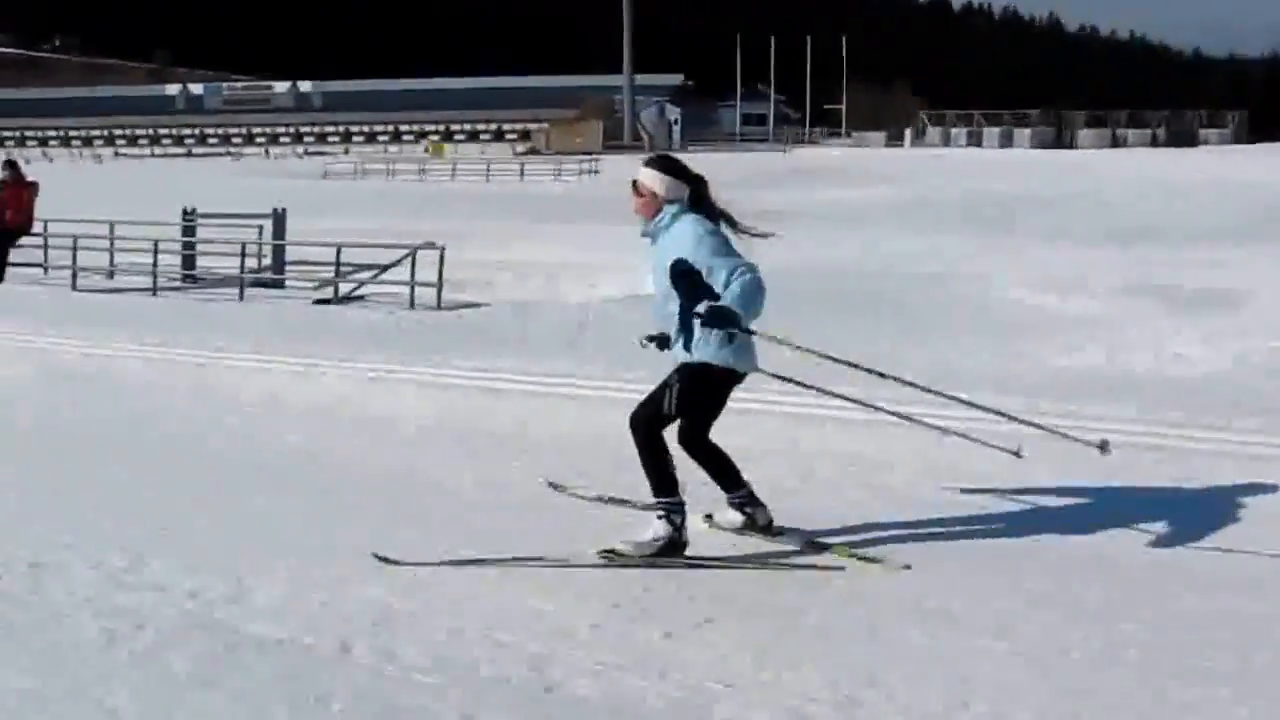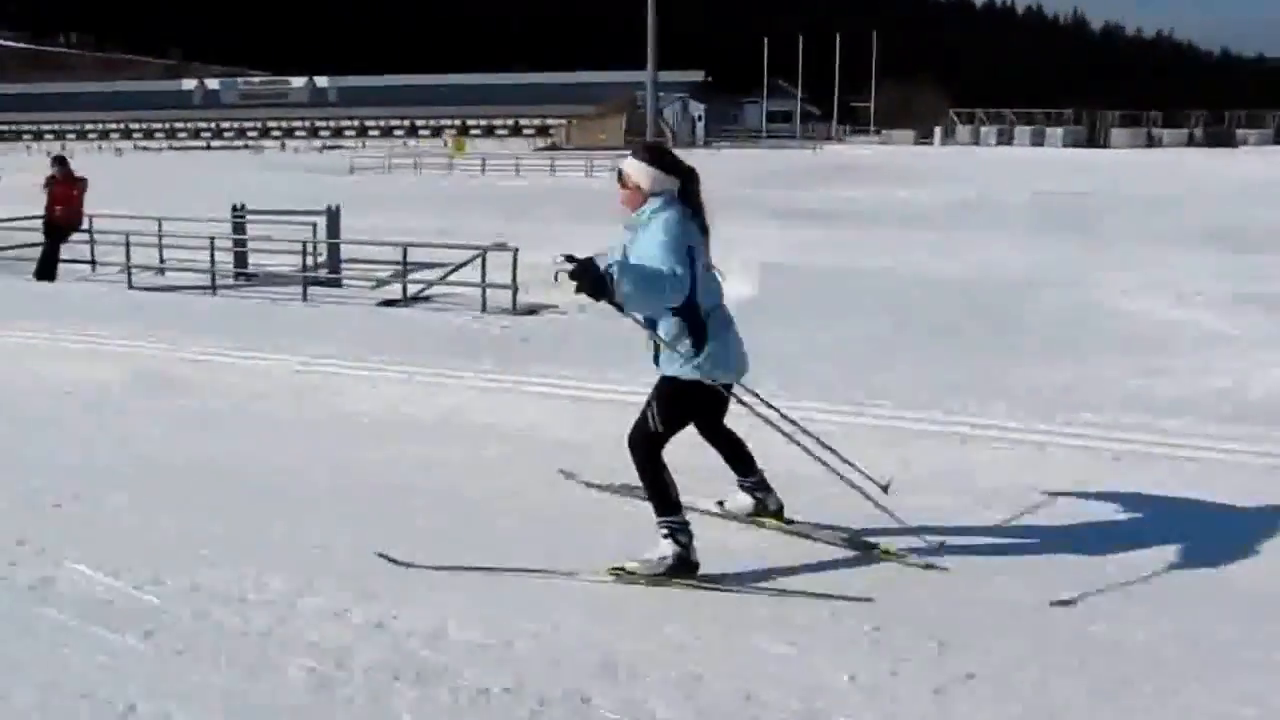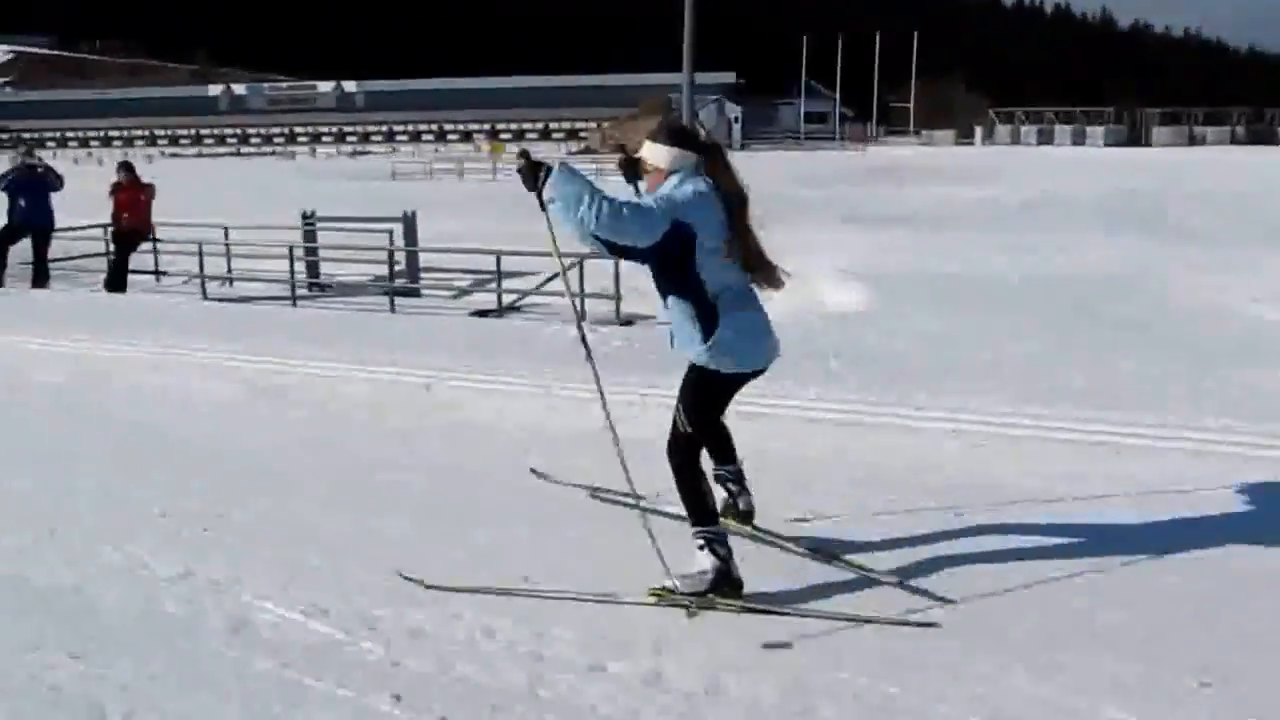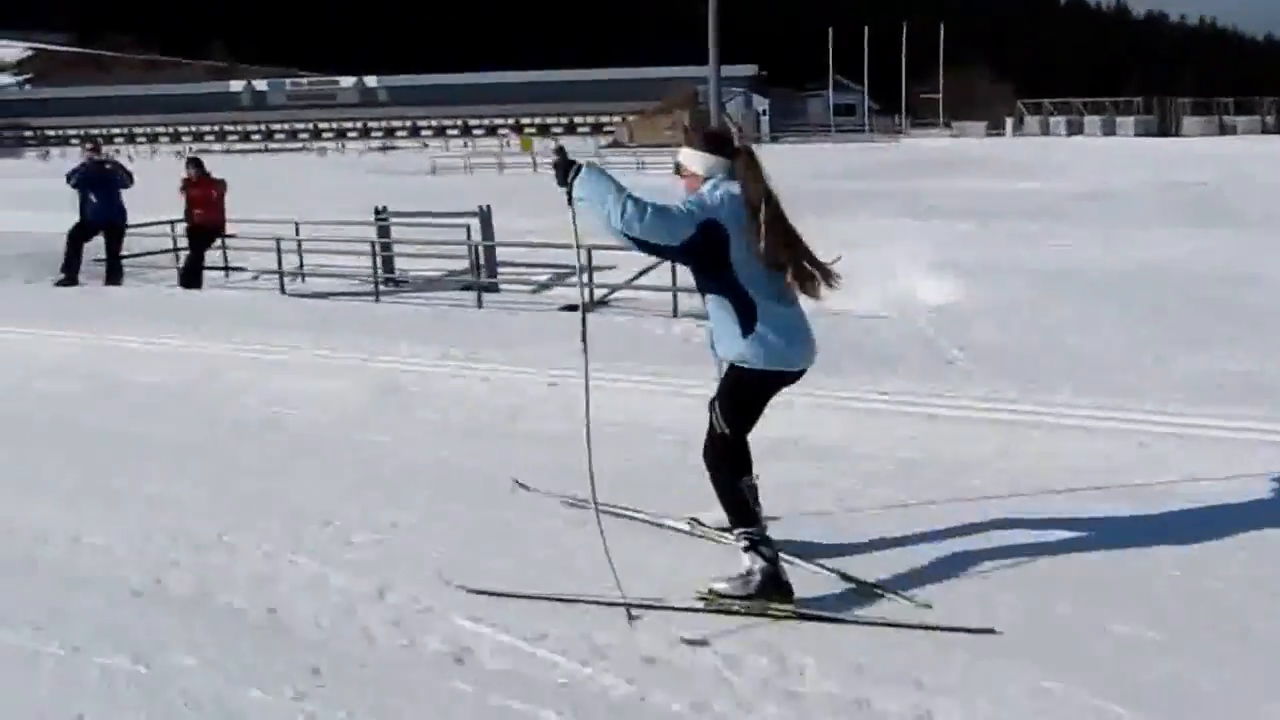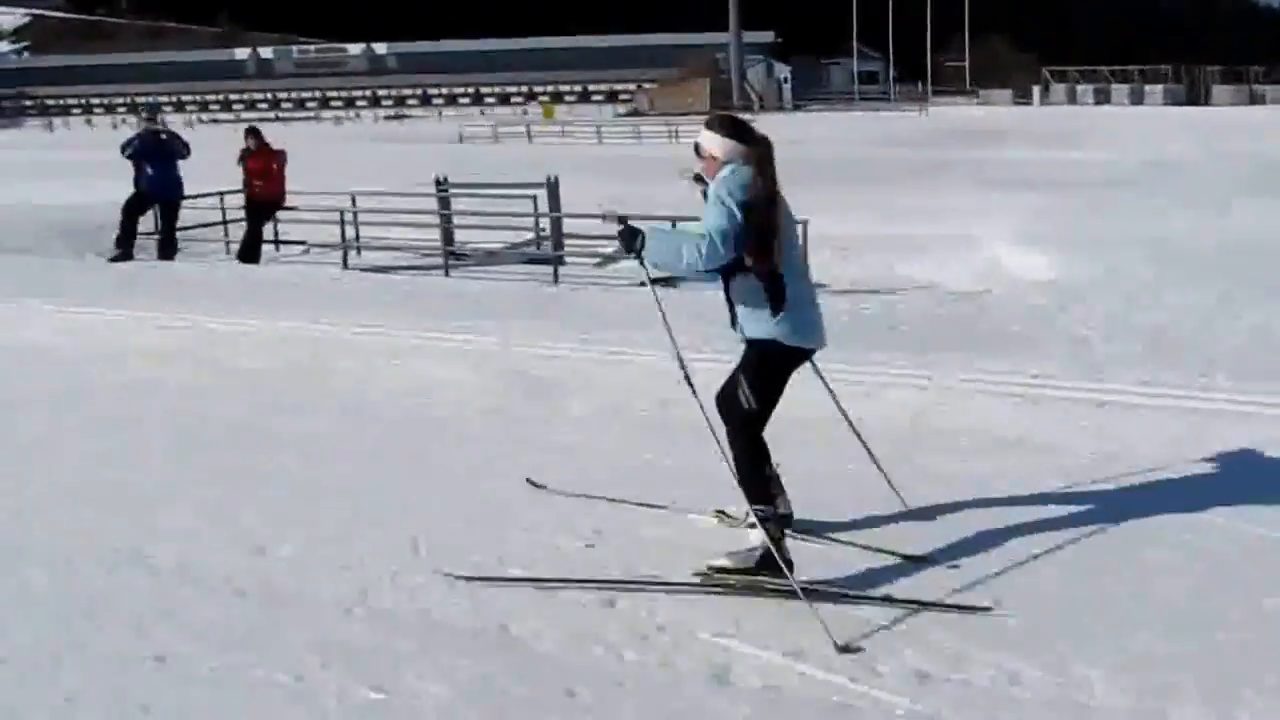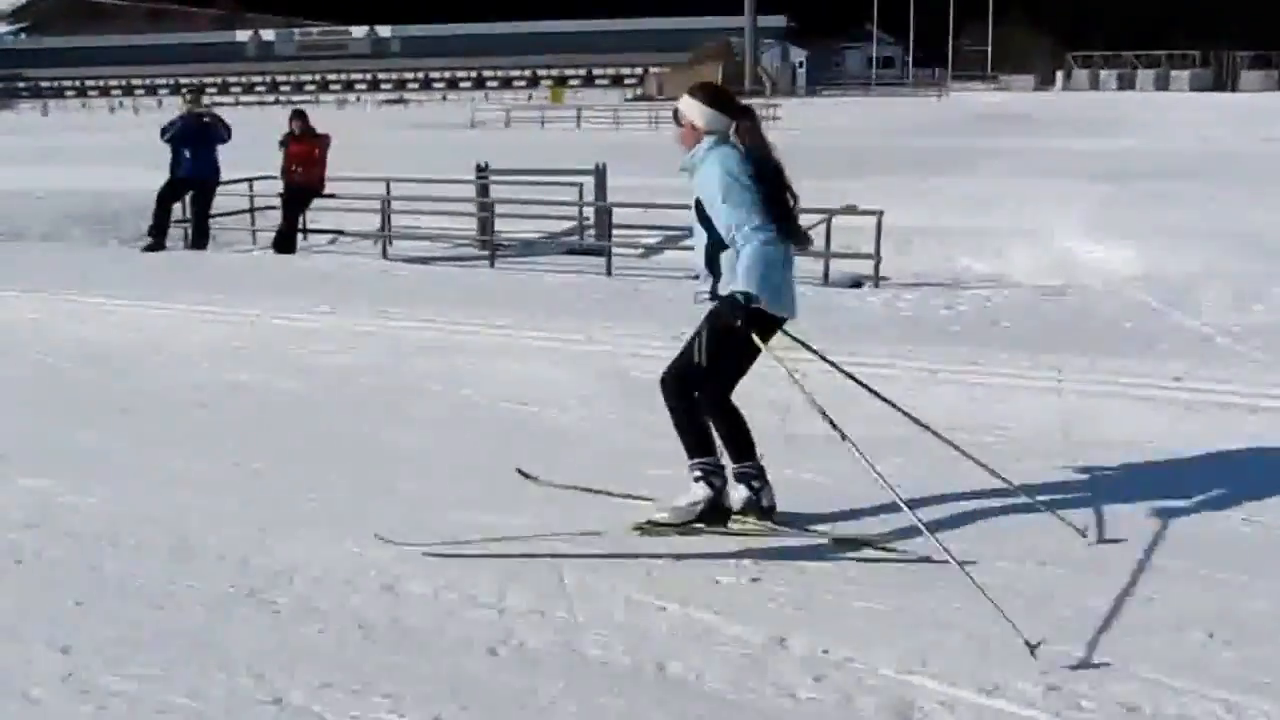
dt=0.2s
person 1, frame 1
left shoulder: (693, 232)
right shoulder: (670, 232)
left elbow: (747, 281)
left wrist: (730, 311)
right wrist: (672, 332)
left hip: (714, 355)
right hip: (719, 353)
left knee: (645, 424)
right knee: (693, 436)
left ankle: (669, 528)
right ankle: (749, 509)
person 1, frame 2
left shoulder: (666, 227)
right shoulder: (665, 221)
left elbow: (664, 286)
right elbow: (640, 265)
left wrist: (608, 279)
right wrist: (600, 267)
left hip: (693, 362)
right hip: (709, 356)
left knee: (643, 443)
right knee: (708, 422)
left ankle: (677, 547)
right ankle: (758, 495)
person 1, frame 3
left shoulder: (677, 205)
right shoulder: (709, 195)
left elbow: (613, 221)
left wrist: (547, 179)
right wrist: (640, 181)
left hip: (721, 350)
right hip: (754, 344)
left knee: (683, 448)
right knee: (700, 416)
left ankle: (716, 566)
right ankle: (735, 494)
person 1, frame 4
left shoulder: (708, 206)
right shoulder: (746, 201)
left elbow: (648, 224)
left wrist: (583, 178)
left hip: (756, 351)
right hip: (790, 345)
left knee: (719, 451)
right knee: (726, 424)
left ankle: (763, 568)
right ankle: (745, 513)
person 1, frame 5
left shoulder: (732, 192)
right shoulder: (757, 191)
left elbow: (712, 250)
left wrist: (647, 244)
left hip: (776, 330)
right hip: (793, 325)
left knee: (742, 424)
right knee: (729, 404)
left ankle: (770, 544)
right ankle: (770, 501)
person 1, frame 6
left shoulder: (720, 168)
right shoulder: (721, 162)
left elbow: (759, 236)
left wrist: (742, 292)
left hip: (750, 299)
right hip: (751, 298)
left knee: (678, 382)
right knee: (710, 393)
left ankle: (709, 488)
right ankle: (754, 489)
